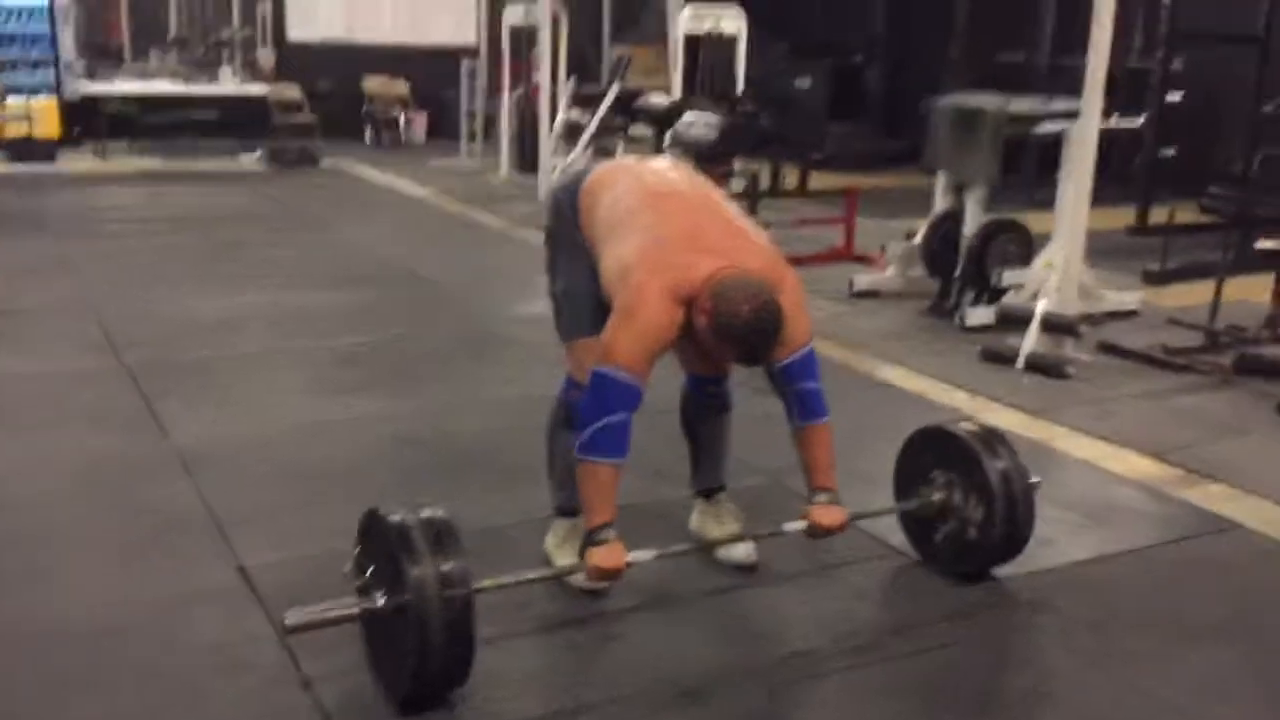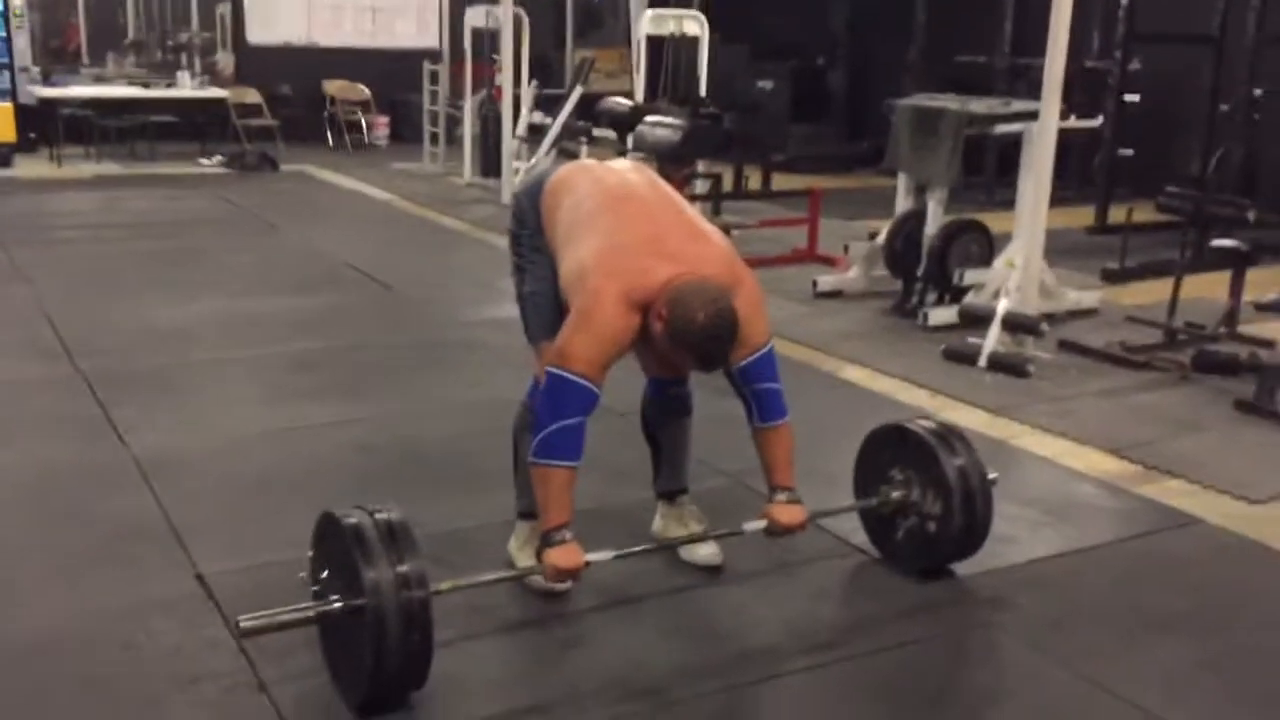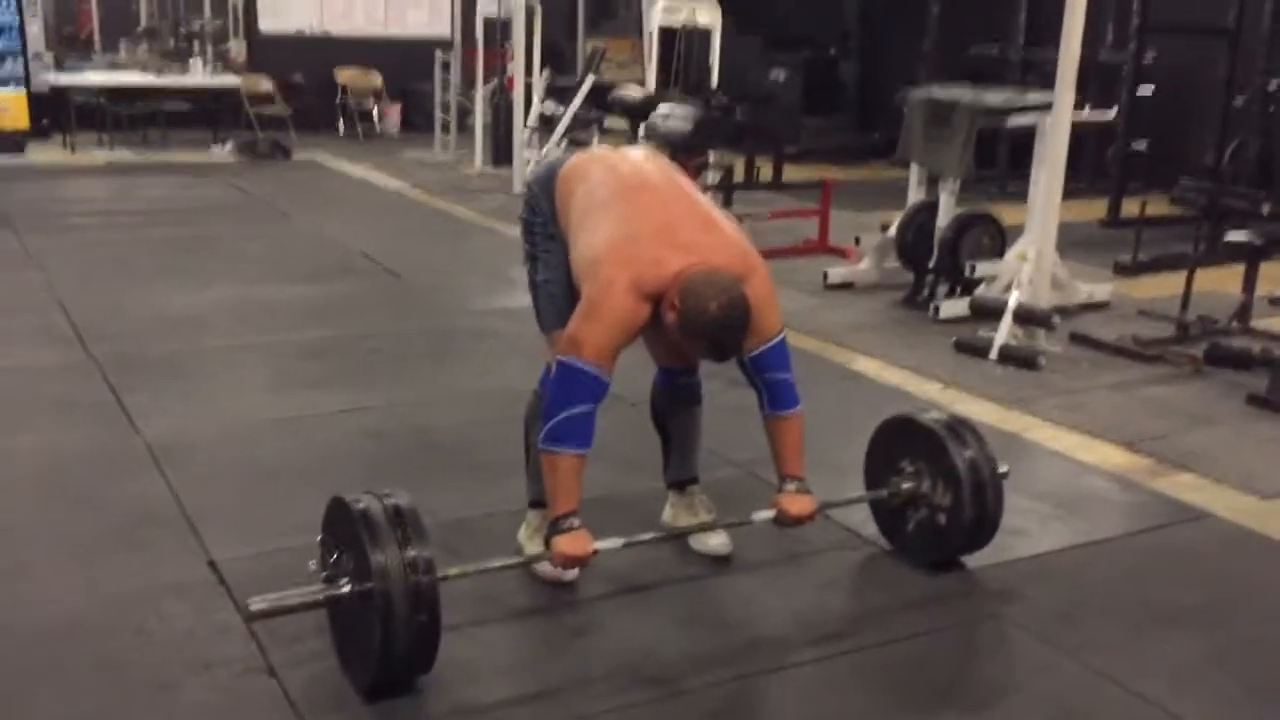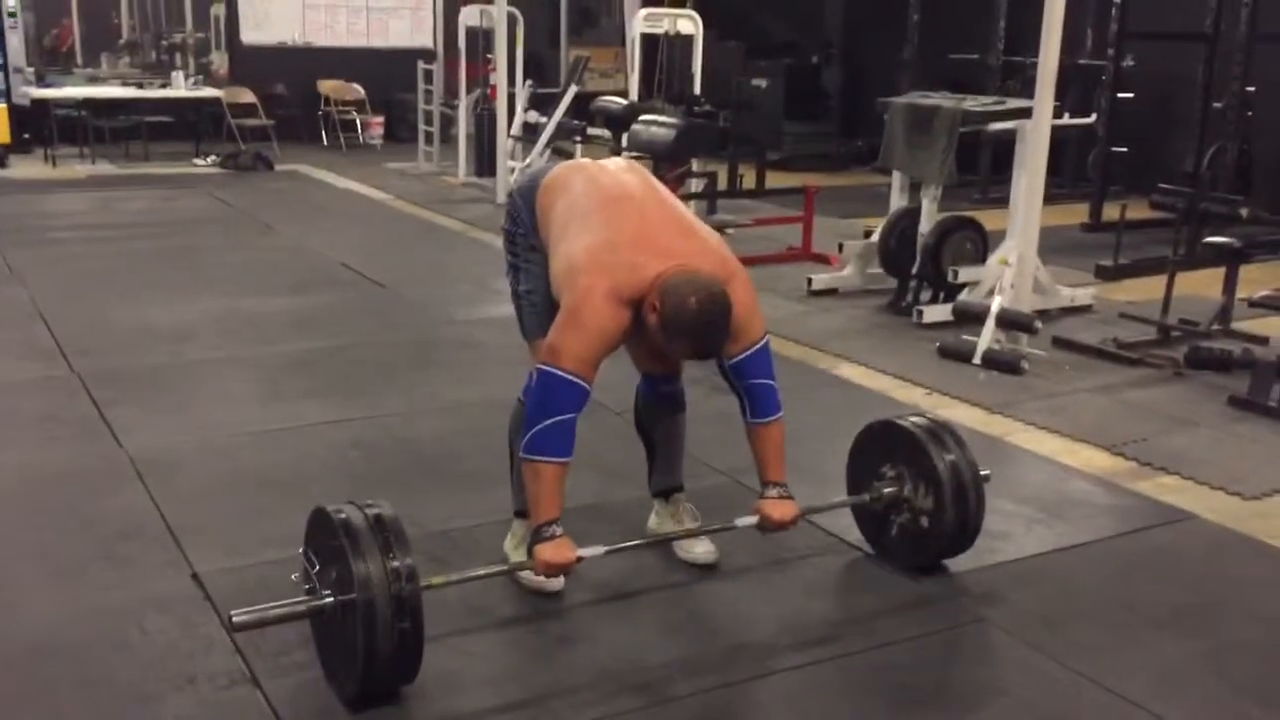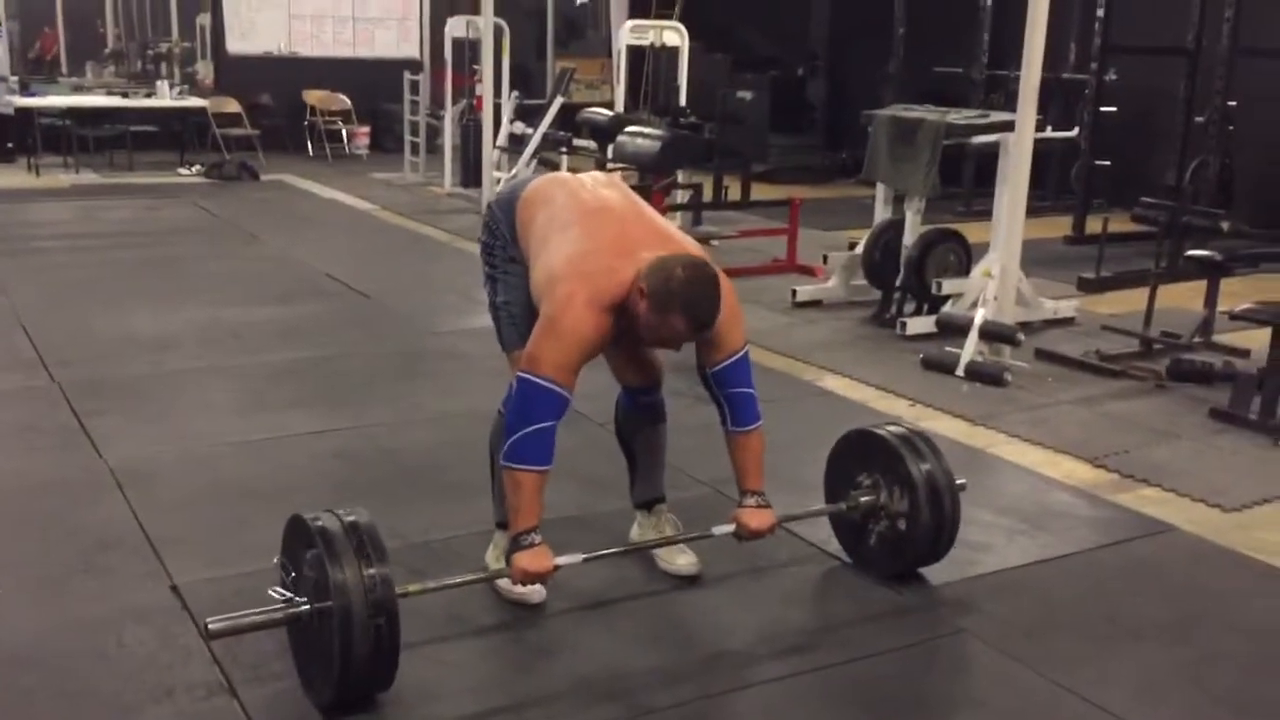
dt=0.4s
person 1, frame 1
left shoulder: (777, 283)
right shoulder: (653, 297)
left elbow: (802, 387)
right elbow: (606, 410)
left wrist: (824, 494)
right wrist: (600, 535)
right hip: (584, 206)
left knee: (709, 372)
right knee: (592, 376)
left ankle: (710, 503)
right ankle: (568, 521)
person 1, frame 2
left shoulder: (735, 288)
right shoulder: (611, 301)
left elbow: (762, 387)
right elbow: (561, 411)
left wrist: (783, 493)
right wrist: (557, 536)
left knee: (670, 376)
right knee: (557, 376)
left ankle: (673, 504)
right ankle: (532, 525)
person 1, frame 3
left shoulder: (748, 276)
right shoulder: (621, 289)
left elbow: (774, 377)
right elbow: (571, 399)
left wrist: (793, 483)
right wrist: (566, 523)
left knee: (679, 365)
right knee: (569, 364)
left ankle: (684, 496)
right ankle: (542, 514)
person 1, frame 4
left shoulder: (728, 284)
right shoulder: (599, 298)
left elbow: (757, 383)
right elbow: (552, 407)
left wrist: (775, 488)
right wrist: (548, 531)
left knee: (663, 373)
right knee: (551, 378)
left ankle: (669, 504)
right ankle: (525, 526)
person 1, frame 5
left shoulder: (711, 290)
right shoulder: (581, 305)
left elbow: (736, 393)
right elbow: (532, 416)
left wrist: (753, 497)
right wrist: (527, 539)
left knee: (644, 381)
right knee: (533, 390)
left ankle: (651, 516)
right ankle: (507, 536)
